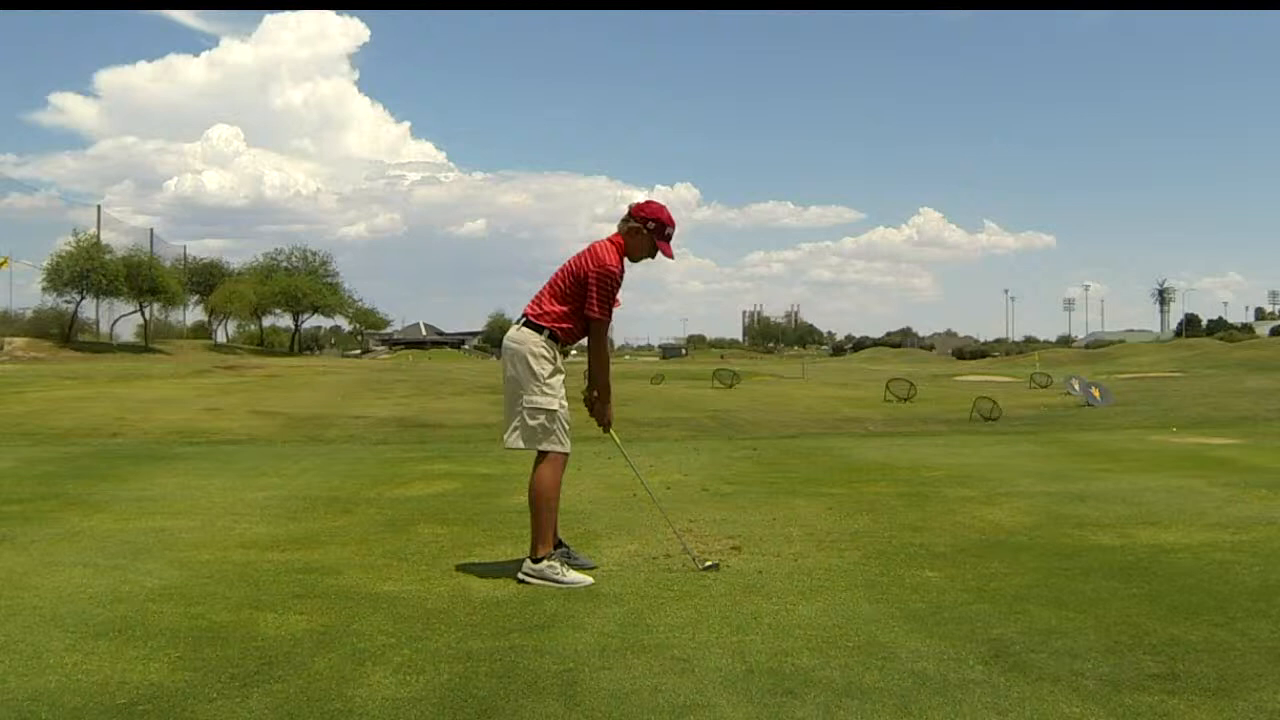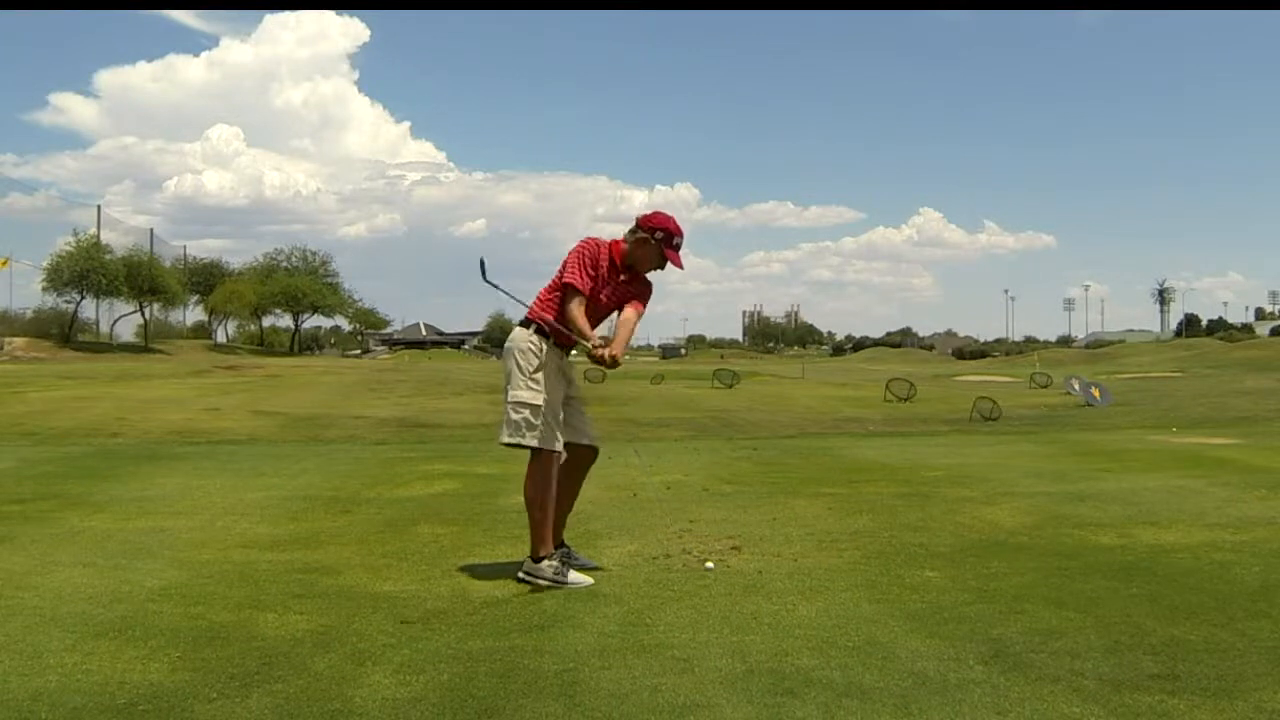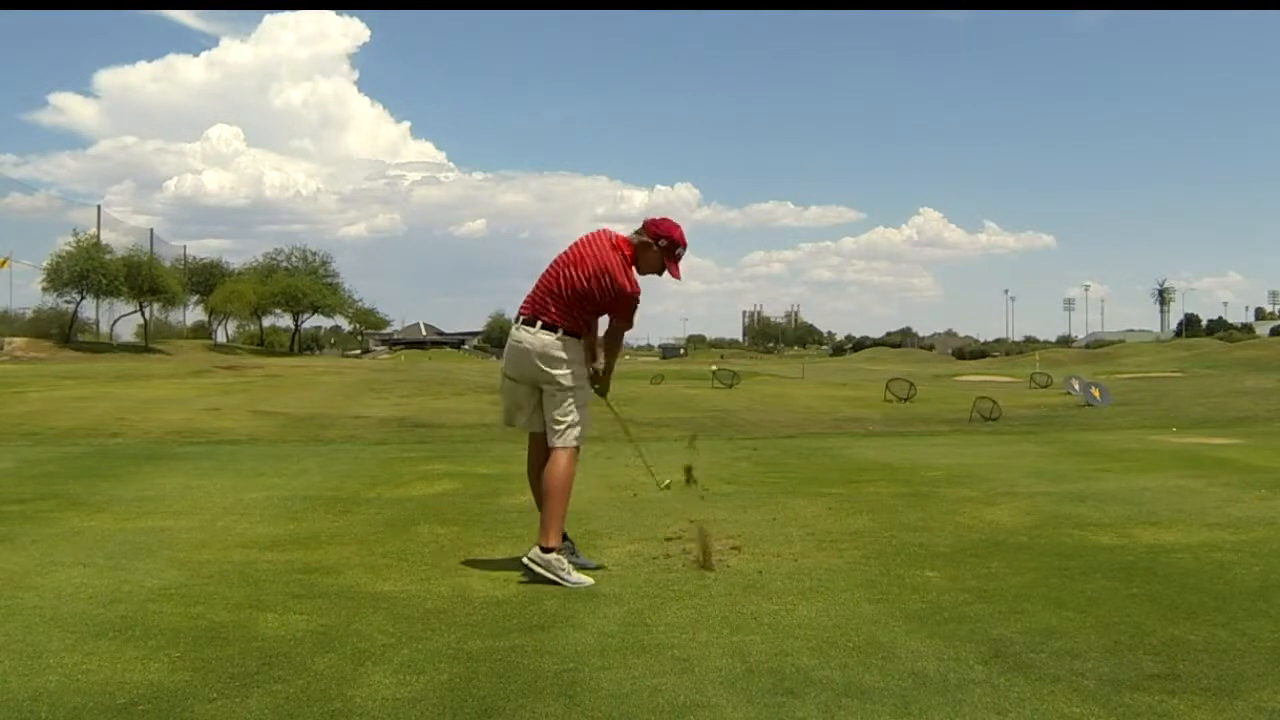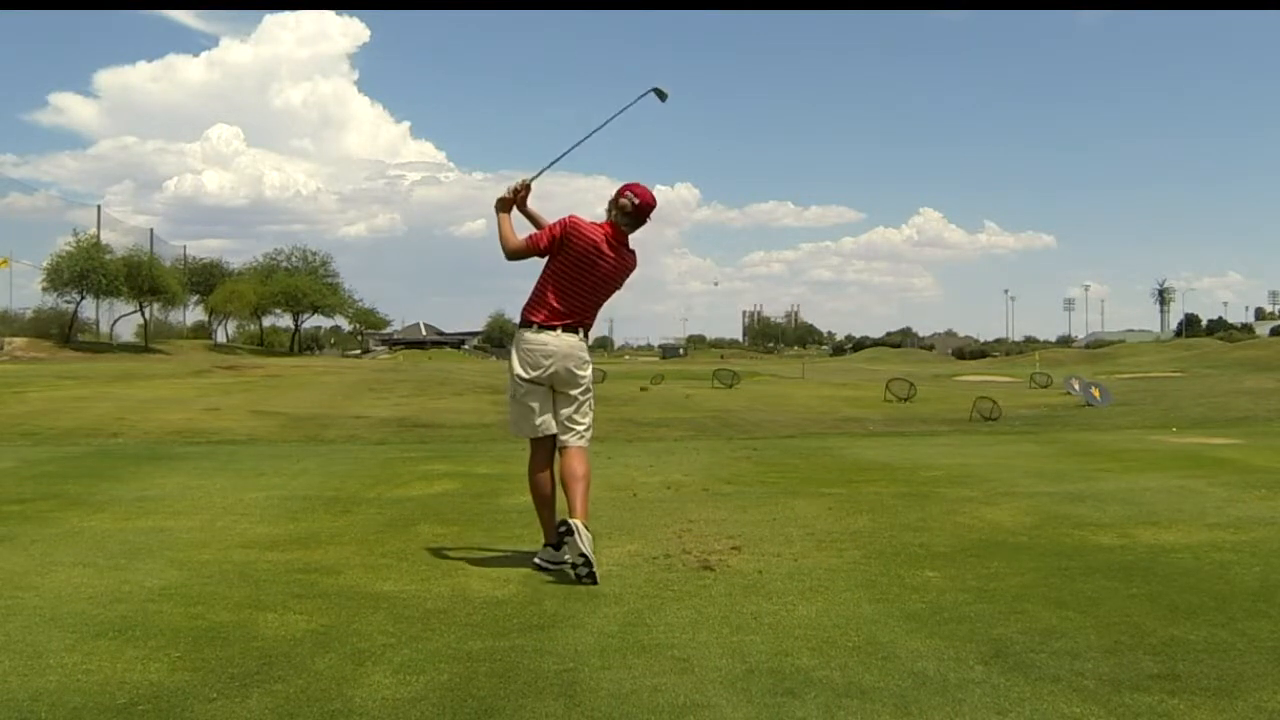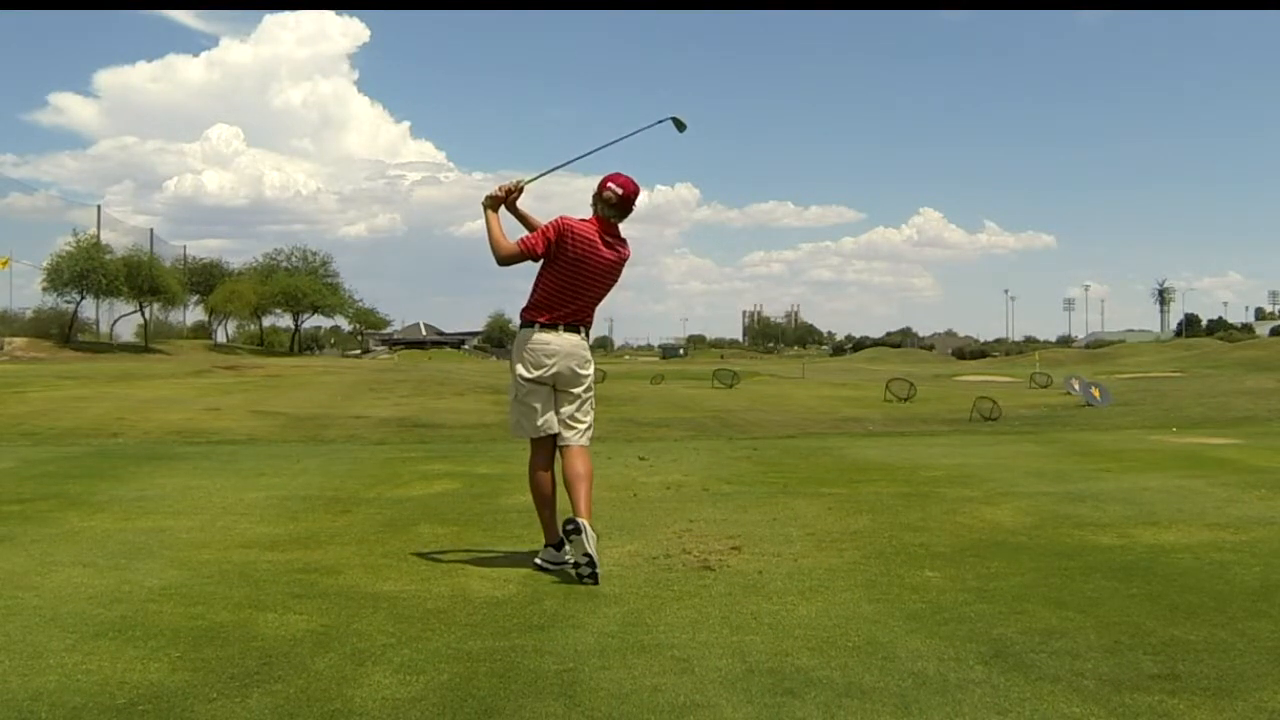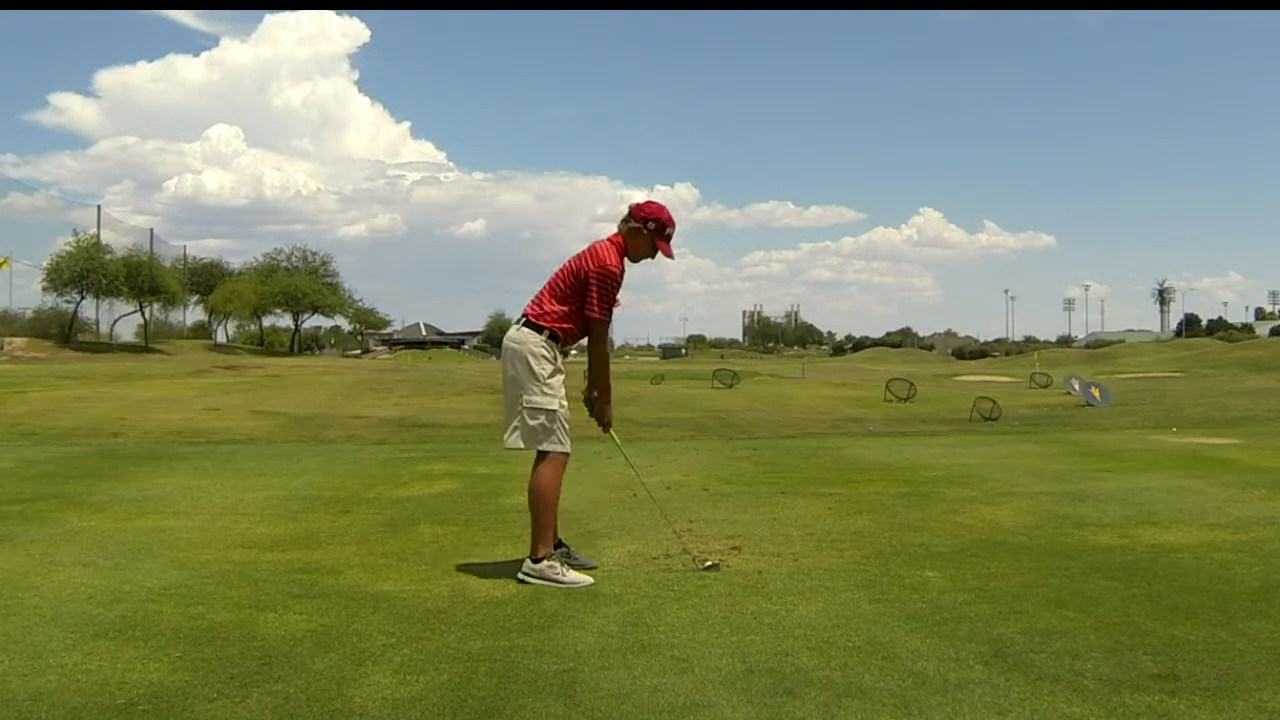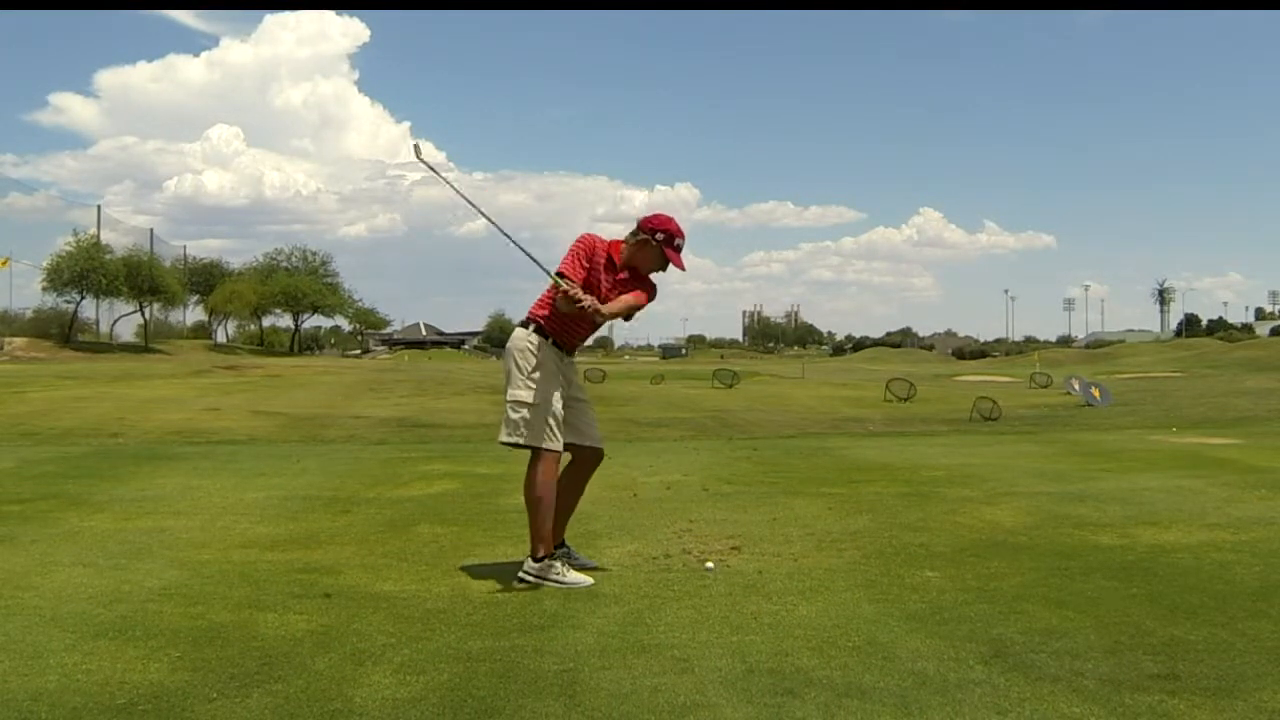
dt=0.7s
person 1, frame 1
left shoulder: (604, 255)
right shoulder: (607, 264)
left elbow: (595, 333)
right elbow: (598, 338)
left wrist: (592, 386)
right wrist: (605, 399)
left hip: (533, 345)
right hip: (535, 347)
left knee: (552, 449)
right knee: (553, 452)
left ankle: (551, 545)
right ankle: (539, 560)
person 1, frame 2
left shoulder: (640, 285)
right shoulder: (592, 250)
left elbow: (627, 321)
right elbow: (571, 307)
left wrist: (614, 349)
right wrist: (592, 342)
left hip: (557, 355)
right hip: (534, 346)
left knee: (583, 451)
right knee: (547, 451)
left ankle: (554, 546)
right ankle: (539, 560)
person 1, frame 3
left shoulder: (601, 237)
right shoulder: (627, 288)
right elbow: (615, 336)
left wrist: (595, 359)
right wrist: (606, 373)
left hip: (520, 337)
right hip: (557, 348)
left knee: (540, 440)
right knee: (564, 445)
left ankle: (553, 536)
right ankle: (548, 549)
person 1, frame 4
left shoulder: (576, 228)
right shoulder: (627, 262)
left elbow: (513, 250)
left wrist: (504, 211)
right wrist: (526, 210)
left hip: (532, 342)
right hip: (573, 348)
left knee: (541, 446)
right knee: (574, 443)
left ankle: (553, 545)
right ankle: (577, 523)
person 1, frame 5
left shoulder: (568, 228)
right shoulder: (621, 252)
left elbow: (504, 255)
left wrist: (492, 211)
right wrist: (515, 210)
left hip: (535, 342)
right hip: (576, 346)
left knee: (542, 446)
right knee: (575, 442)
left ankle: (554, 545)
right ankle: (581, 522)
person 1, frame 6
left shoulder: (603, 253)
right shoulder: (611, 262)
right elbow: (598, 336)
left wrist: (589, 376)
right wrist: (601, 398)
left hip: (533, 343)
right hip: (536, 347)
left knee: (550, 448)
right knee: (553, 451)
left ankle: (549, 545)
right ankle: (540, 559)
person 1, frame 7
left shoulder: (645, 288)
right shoulder: (590, 246)
left elbow: (621, 306)
right elbow: (563, 294)
left wrist: (596, 308)
right wrist: (573, 296)
left hip: (564, 358)
right hip: (535, 346)
left knee: (589, 453)
right knee: (548, 452)
left ankle: (554, 545)
right ankle: (539, 559)
